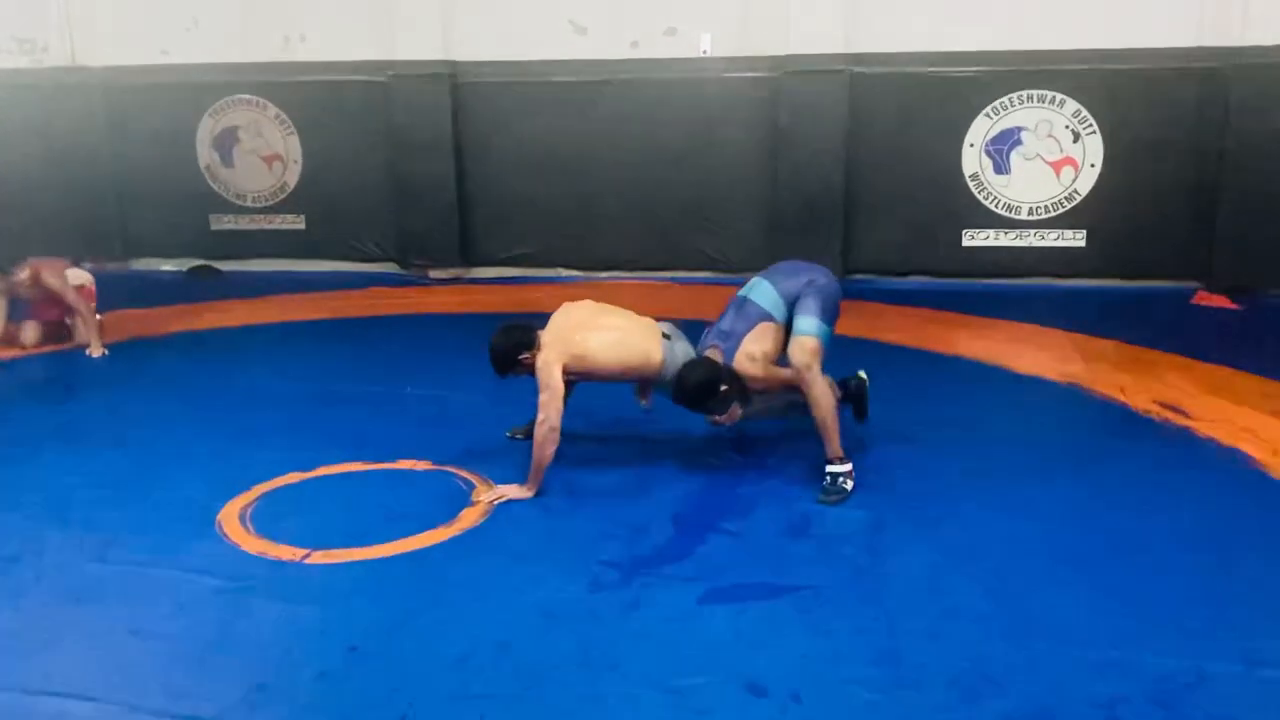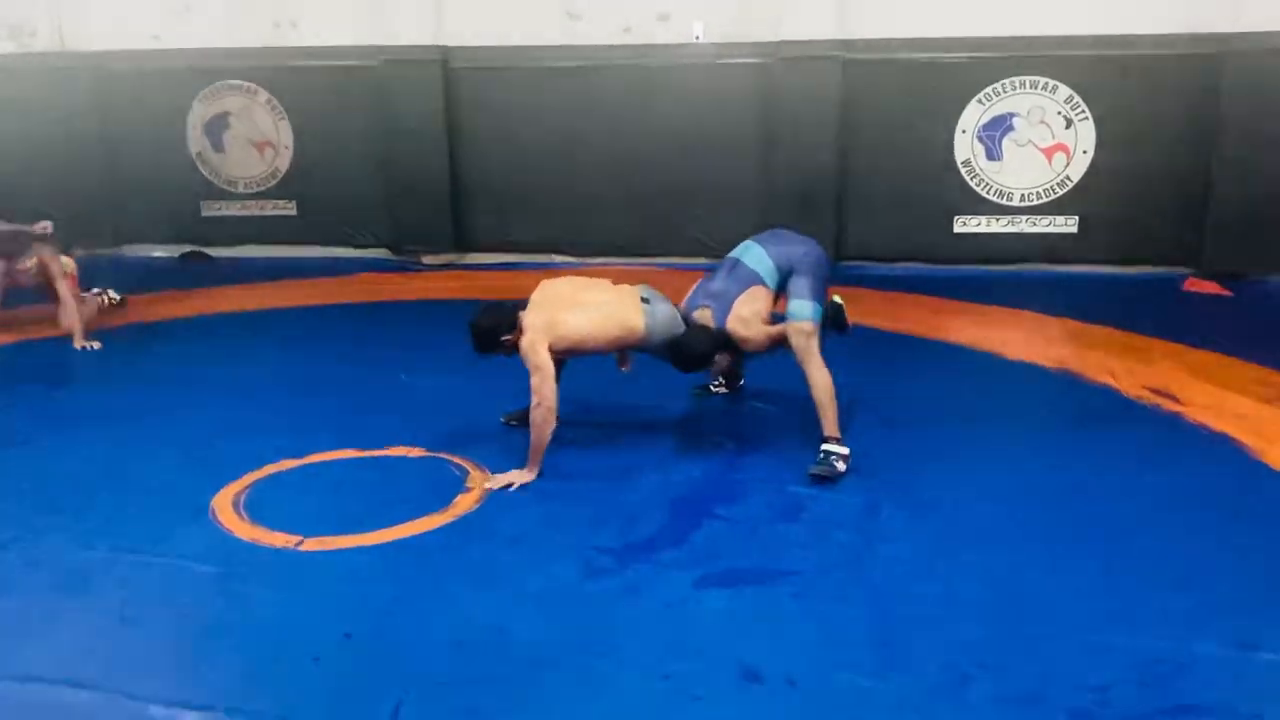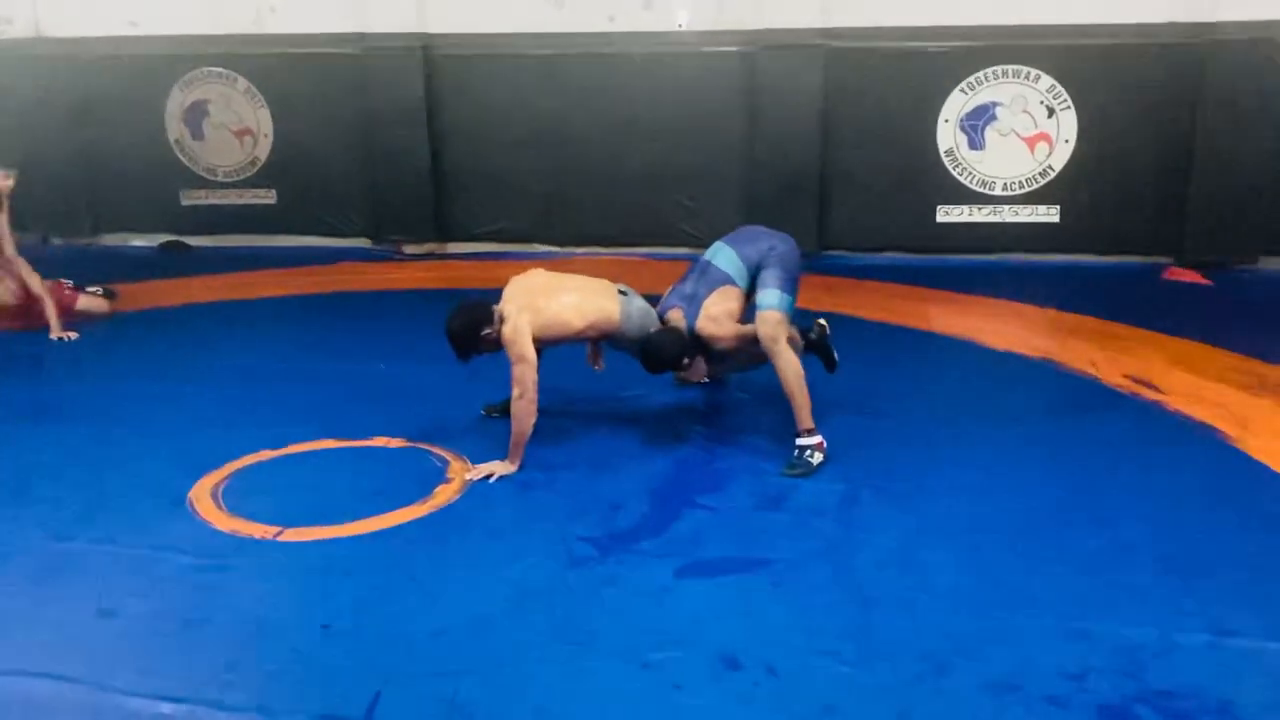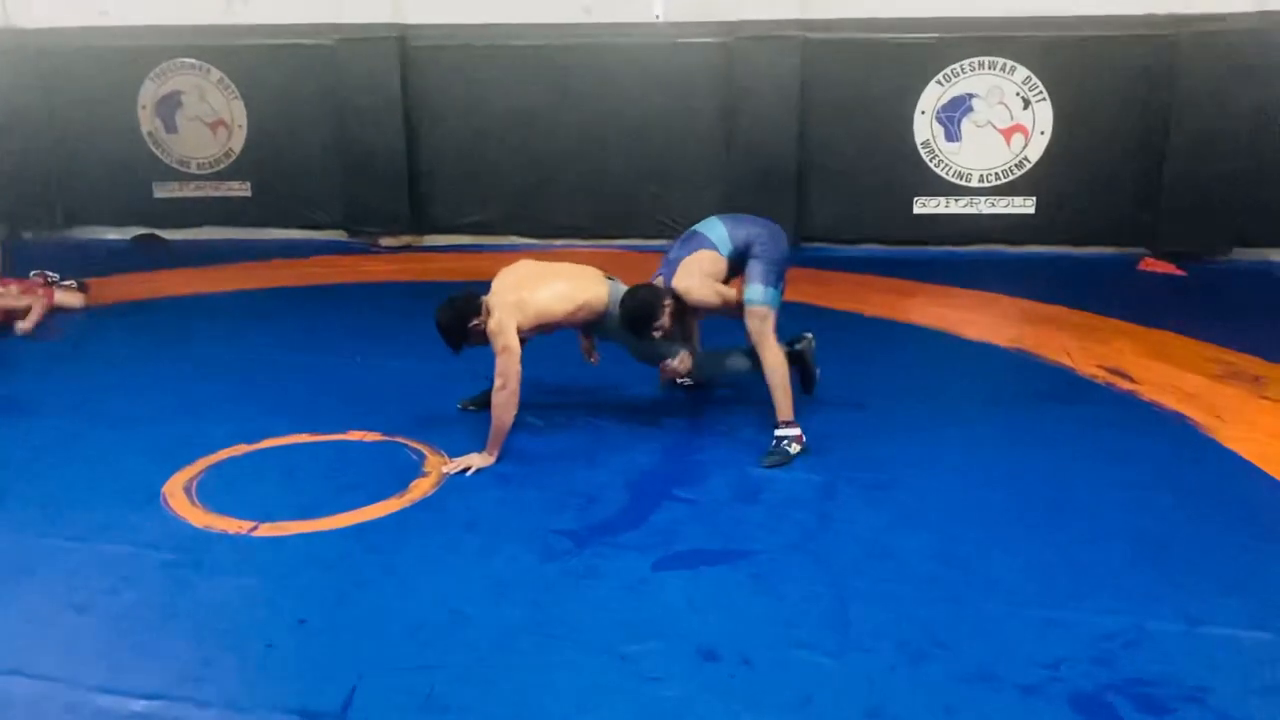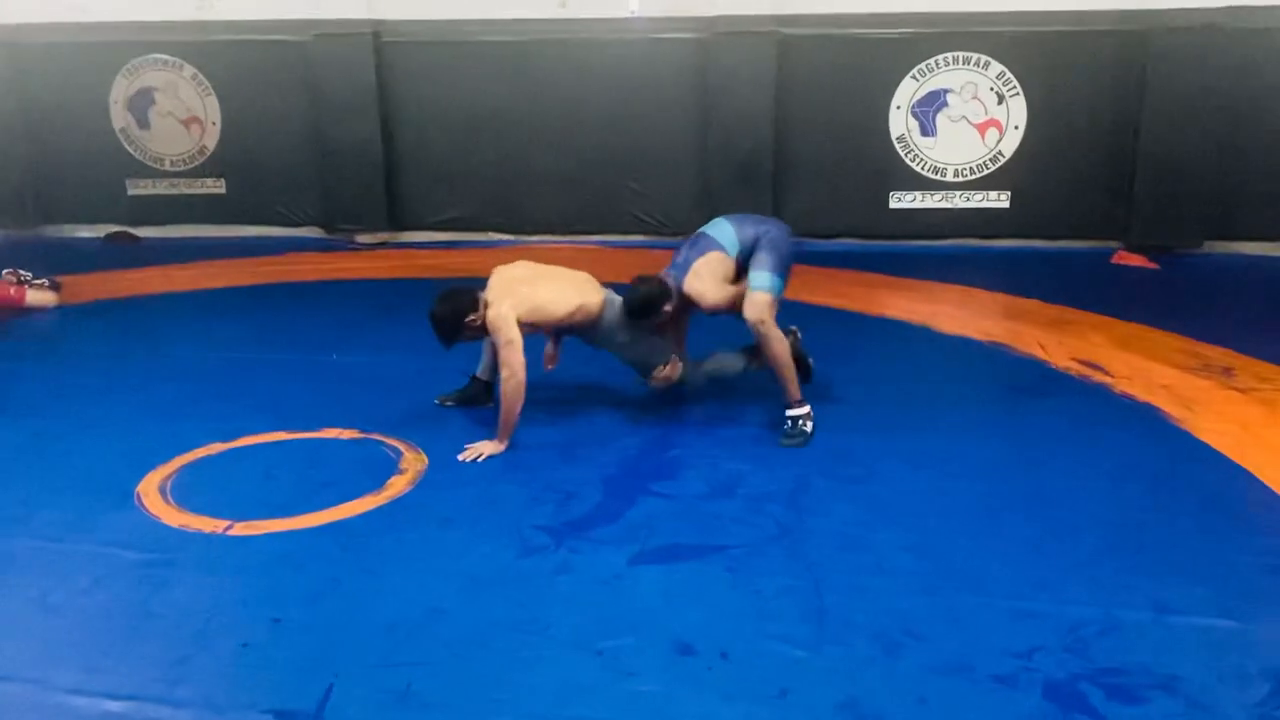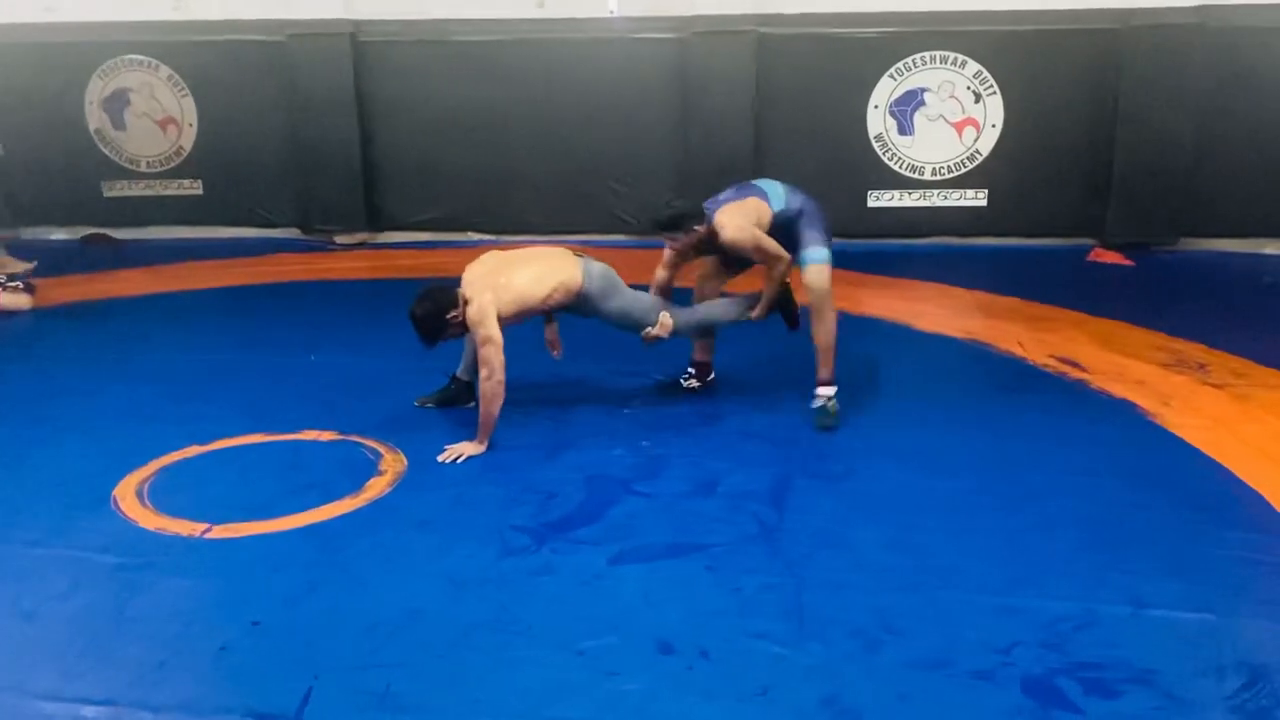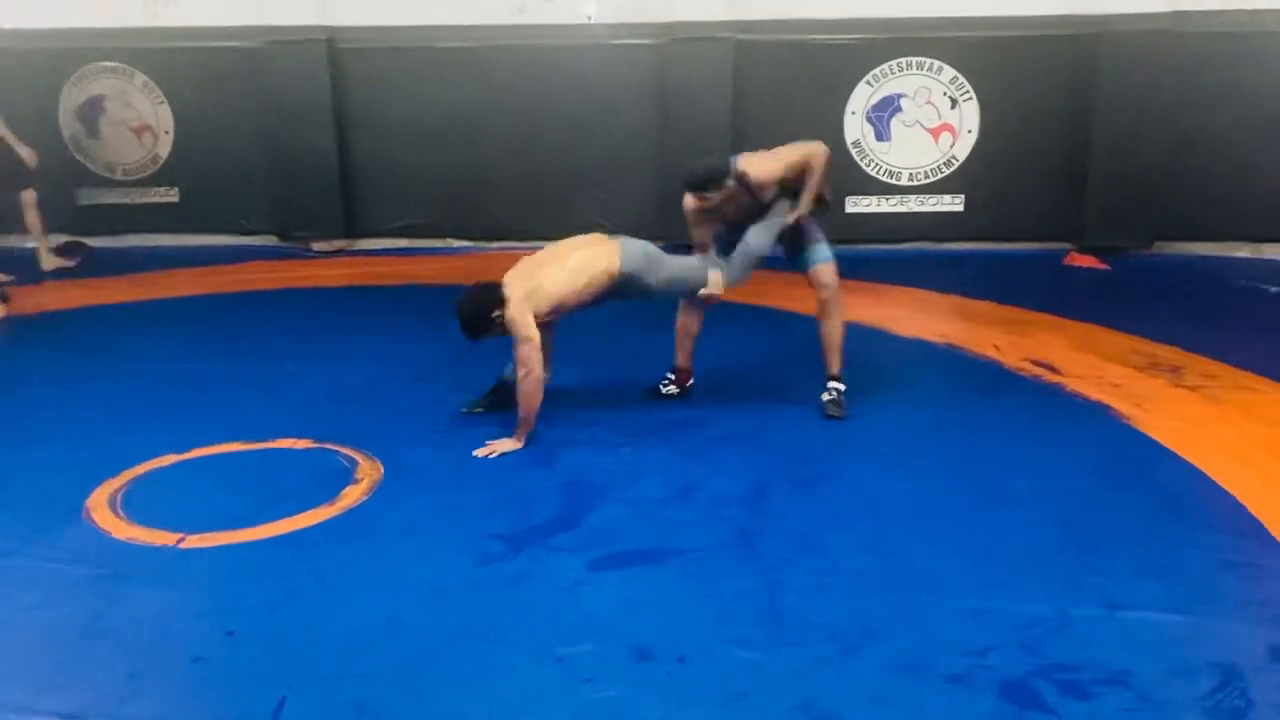
dt=0.5s
person 1, frame 1
left shoulder: (548, 359)
right shoulder: (567, 312)
left elbow: (550, 425)
left wrist: (529, 488)
left hip: (670, 366)
right hip: (663, 335)
person 1, frame 2
left shoulder: (532, 341)
right shoulder: (544, 290)
left elbow: (544, 406)
right elbow: (607, 284)
left wrist: (530, 471)
left hip: (655, 327)
right hip: (642, 296)
person 1, frame 3
left shoulder: (514, 329)
right shoulder: (518, 284)
left elbow: (525, 397)
left wrist: (512, 462)
left hip: (628, 322)
right hip: (617, 294)
person 1, frame 4
left shoulder: (499, 321)
right shoulder: (507, 277)
left elbow: (507, 389)
left wrist: (490, 454)
right wrist: (586, 333)
left hip: (614, 312)
right hip: (605, 286)
left knee: (691, 366)
person 1, frame 5
left shoulder: (497, 314)
right shoulder: (502, 276)
left elbow: (514, 378)
left wrist: (500, 441)
right wrist: (554, 341)
left hip: (606, 321)
right hip: (593, 292)
left knee: (683, 373)
right ankle: (480, 388)
person 1, frame 6
left shoulder: (477, 311)
right shoulder: (474, 271)
left elbow: (493, 379)
left wrist: (480, 442)
right wrist: (550, 323)
left hip: (590, 288)
right hip: (574, 263)
left knee: (681, 320)
left ankle: (766, 304)
right ankle: (460, 388)
person 1, frame 7
left shoulder: (517, 309)
right shoulder: (509, 283)
left elbow: (530, 373)
left wrist: (519, 437)
right wrist: (543, 367)
left hip: (626, 264)
right hip: (614, 246)
left knee: (720, 276)
person 2, frame 1
left shoulder: (750, 370)
right shoulder: (705, 358)
left hip: (815, 284)
right hip: (780, 277)
left knee: (803, 365)
left ankle: (839, 464)
person 2, frame 2
left shoulder: (745, 334)
right shoulder: (687, 310)
left elbow: (793, 333)
left hip: (802, 255)
right hip: (766, 246)
left knee: (804, 346)
left ankle: (835, 445)
right ankle: (731, 378)
person 2, frame 3
left shoulder: (716, 333)
right shoulder: (664, 312)
left elbow: (763, 334)
left hip: (775, 251)
right hip: (744, 241)
left knee: (770, 336)
left ankle: (810, 438)
person 2, frame 4
left shoulder: (694, 294)
right shoulder: (654, 294)
left elbow: (743, 302)
left hip: (762, 238)
right hip: (729, 234)
left knee: (760, 329)
left ankle: (788, 431)
person 2, frame 5
left shoulder: (708, 297)
right shoulder: (660, 286)
left hip: (768, 236)
right hip: (734, 230)
left knee: (757, 318)
left ankle: (799, 408)
person 2, frame 6
left shoulder: (732, 234)
right shoulder: (691, 234)
left elbow: (782, 259)
right elbow: (665, 270)
left wrist: (764, 302)
left hip: (798, 213)
right hip: (759, 205)
left knee: (818, 287)
right knee: (705, 283)
left ankle: (825, 387)
right ankle: (701, 370)
person 2, frame 7
left shoulder: (757, 175)
right shoulder: (693, 204)
left elbow: (818, 150)
right elbow: (703, 248)
left wrist: (804, 204)
left hip: (786, 210)
right hip: (736, 225)
left knee: (828, 286)
left ankle: (834, 383)
right ankle: (681, 376)
